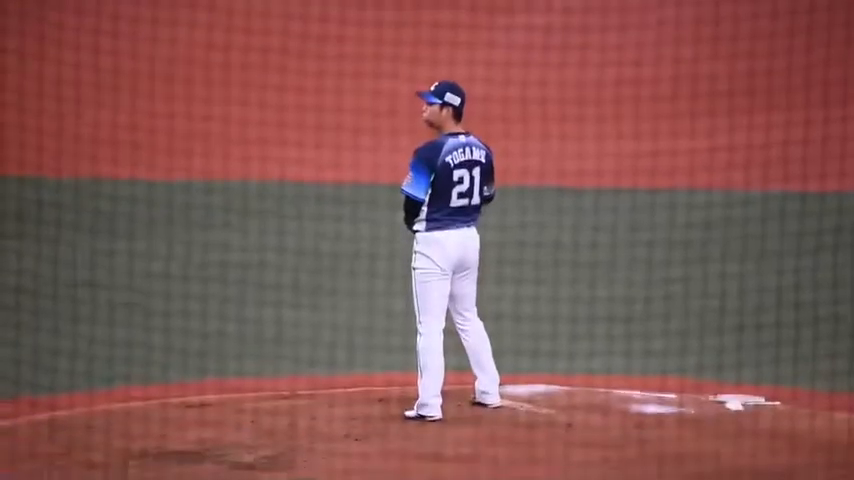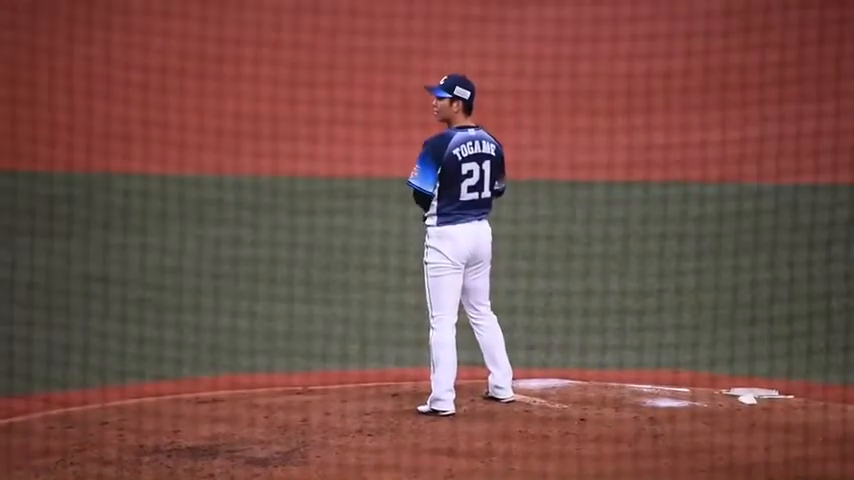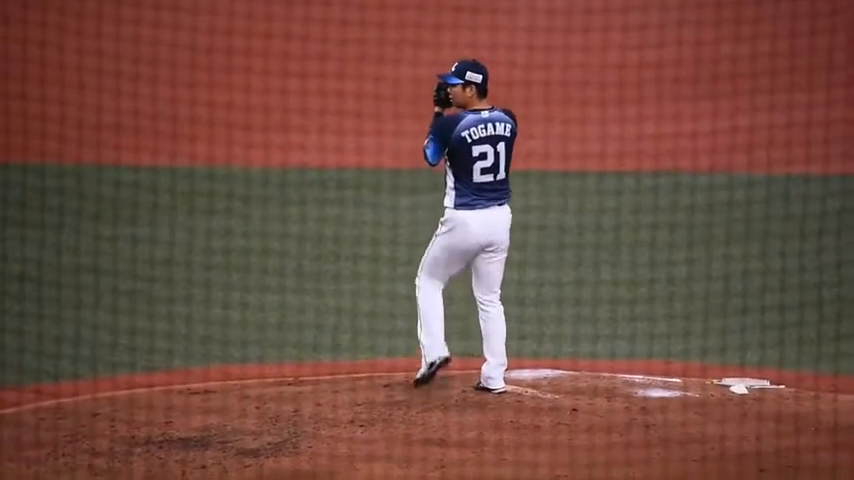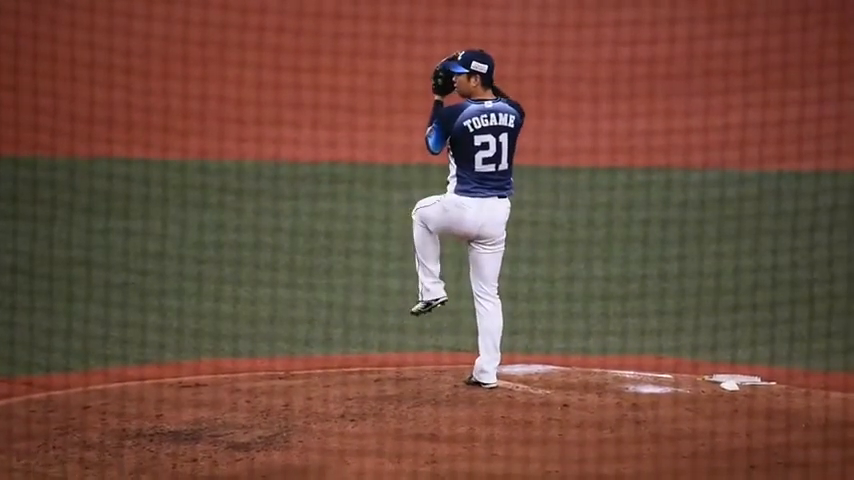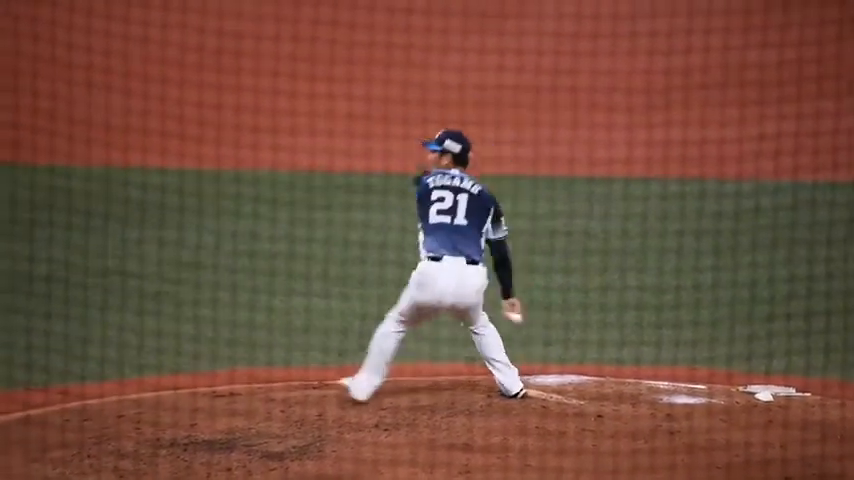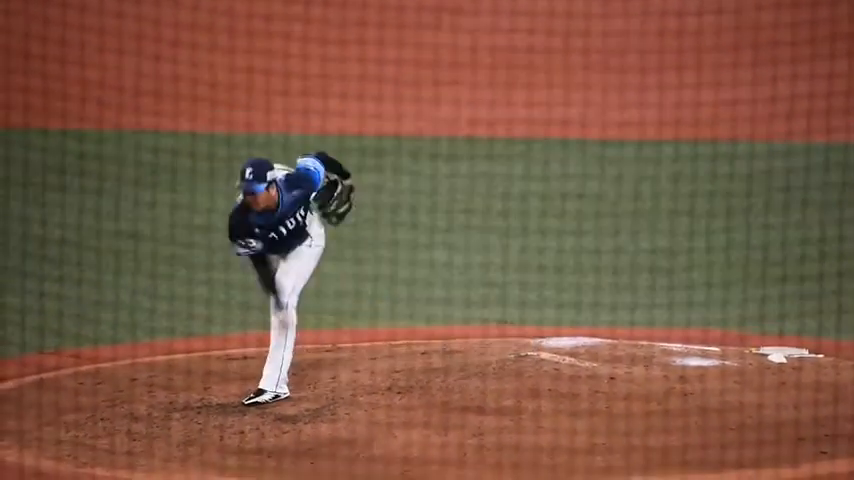
dt=0.7s
person 1, frame 1
left shoulder: (430, 152)
right shoulder: (482, 150)
left elbow: (412, 202)
right elbow: (487, 196)
left wrist: (413, 224)
left hip: (435, 241)
right hip: (468, 239)
left knee: (430, 325)
right knee: (468, 317)
left ankle: (429, 405)
right ankle: (489, 391)
person 1, frame 2
left shoulder: (438, 144)
right shoulder: (492, 143)
left elbow: (420, 195)
right elbow: (499, 189)
left wrist: (433, 204)
left hip: (447, 237)
right hip: (481, 233)
left knee: (443, 320)
right knee: (482, 312)
left ankle: (442, 400)
right ankle: (502, 386)
person 1, frame 3
left shoulder: (450, 124)
right shoulder: (508, 120)
left elbow: (430, 157)
left wrist: (438, 112)
right wrist: (451, 111)
left hip: (463, 221)
right hip: (499, 219)
left knee: (428, 282)
right knee: (490, 300)
left ankle: (434, 353)
right ankle: (494, 377)
person 1, frame 4
left shoulder: (454, 113)
right shoulder: (514, 112)
left elbow: (433, 145)
left wrist: (438, 98)
right wrist: (488, 83)
left hip: (462, 209)
right hip: (497, 212)
left knee: (422, 211)
right knee: (487, 294)
left ankle: (431, 289)
right ankle: (487, 372)
person 1, frame 5
left shoulder: (426, 182)
right shoulder: (485, 197)
right elbow: (500, 250)
right wrist: (508, 295)
left hip: (432, 275)
right hip: (471, 279)
left knee: (395, 324)
right knee: (480, 326)
left ankle: (364, 385)
right ankle: (511, 385)
person 1, frame 6
left shoulder: (299, 183)
right shoulder: (241, 220)
left elbow: (319, 158)
right elbow: (260, 262)
left wrist: (345, 183)
right wrist: (277, 298)
left hip: (306, 243)
right hip: (273, 248)
left knee: (284, 307)
left ankle: (273, 385)
